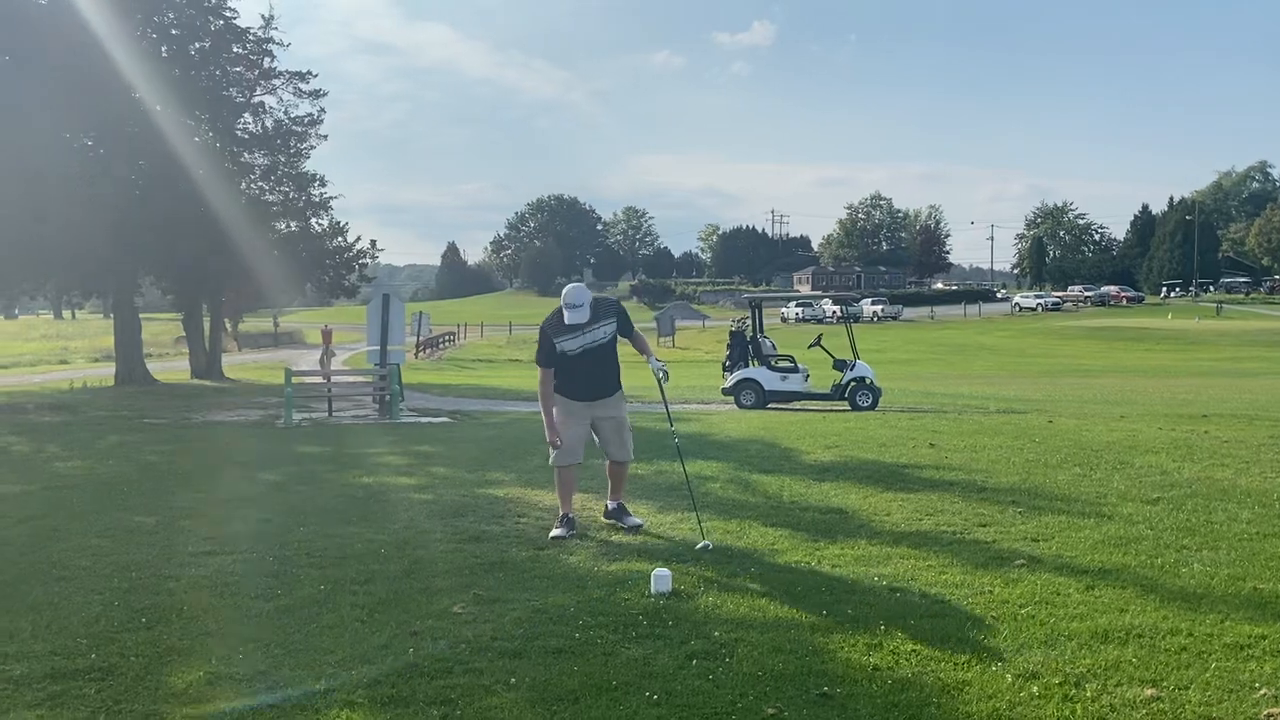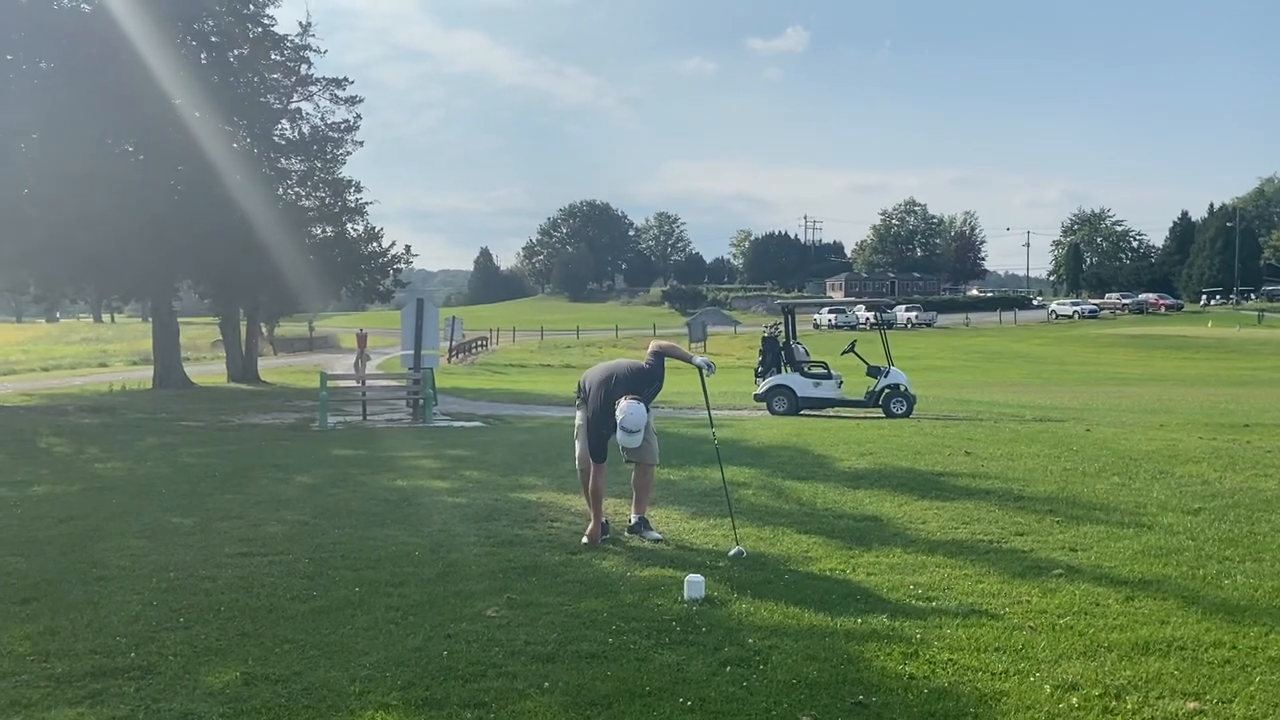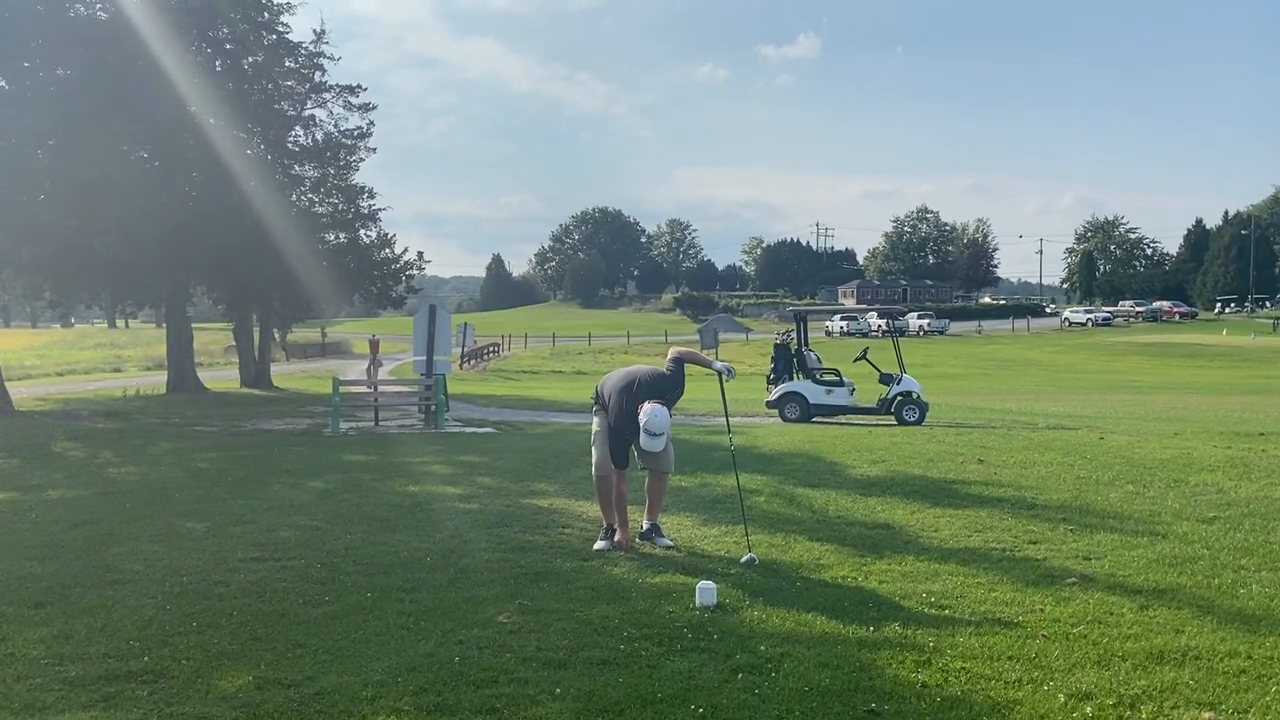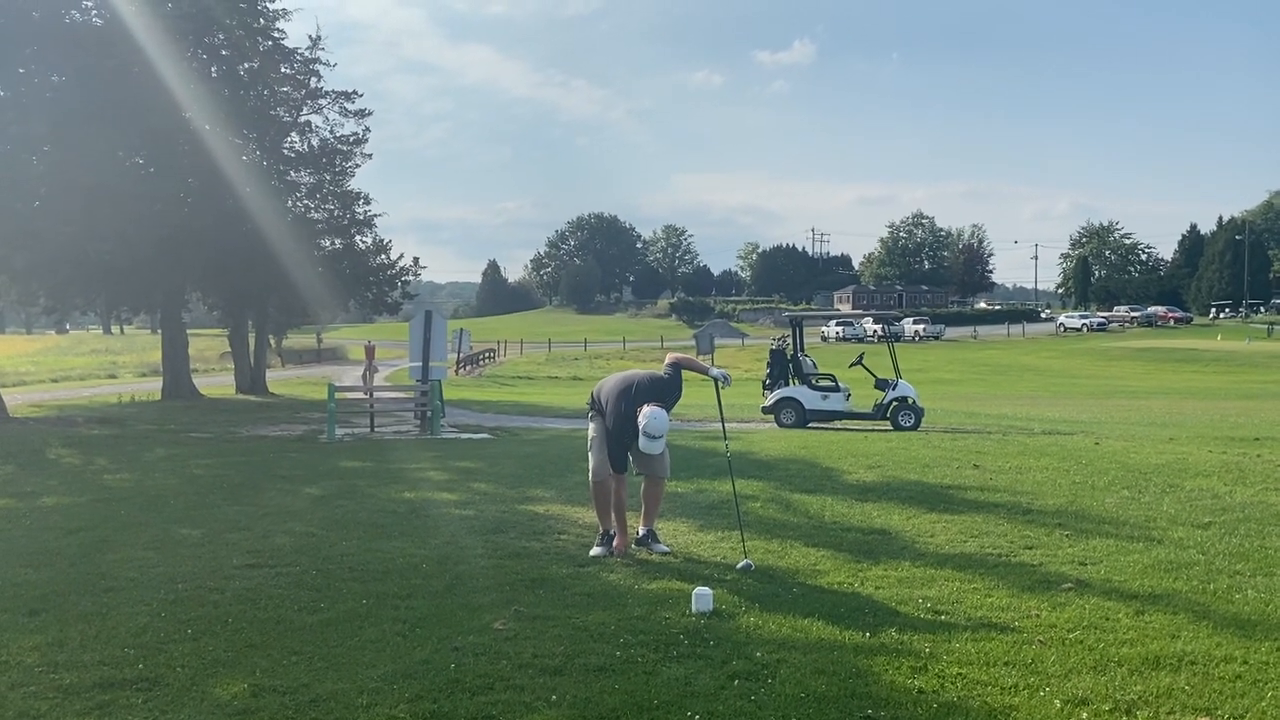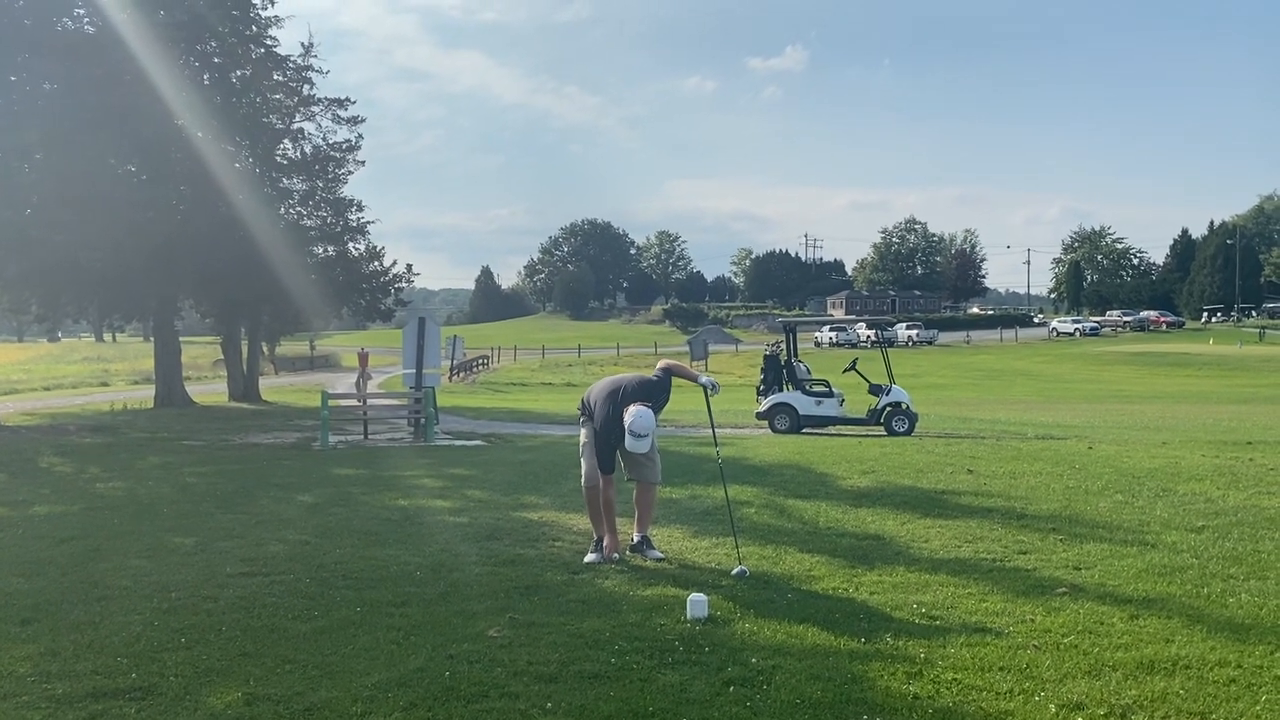
dt=1s
person 1, frame 1
left shoulder: (610, 307)
right shoulder: (550, 327)
left elbow: (632, 334)
right elbow: (545, 379)
left wrist: (651, 358)
right wrist: (549, 424)
left hip: (609, 396)
right hip: (568, 400)
left knee: (621, 452)
right knee: (564, 457)
left ankle: (616, 506)
right ankle: (566, 517)
person 1, frame 2
left shoulder: (650, 377)
right shoulder: (599, 419)
left elbow: (656, 345)
right elbow: (597, 473)
left wrist: (692, 358)
right wrist: (595, 522)
left hip: (634, 391)
right hip: (590, 400)
left knee: (648, 457)
right knee: (585, 462)
left ankle: (638, 520)
right ankle: (600, 522)
person 1, frame 3
left shoulder: (671, 385)
right shoulder: (622, 425)
left elbow: (676, 351)
right elbow: (620, 479)
left wrist: (713, 364)
right wrist: (623, 528)
left hip: (646, 397)
right hip: (607, 406)
left knee: (662, 464)
right knee: (603, 467)
left ankle: (650, 526)
right ankle: (610, 527)
person 1, frame 4
left shoulder: (669, 389)
right shoulder: (620, 429)
left elbow: (672, 357)
right elbow: (619, 484)
left wrist: (709, 370)
right wrist: (622, 534)
left hip: (644, 409)
right hip: (603, 412)
left knee: (658, 470)
right knee: (600, 473)
left ankle: (646, 532)
right ankle: (607, 533)
person 1, frame 5
left shoulder: (657, 390)
right shoulder: (607, 430)
left elbow: (664, 364)
right elbow: (607, 485)
left wrist: (699, 378)
right wrist: (611, 534)
left hip: (639, 419)
right hip: (594, 418)
left knee: (650, 475)
right knee: (592, 478)
left ankle: (640, 538)
right ankle: (600, 540)
